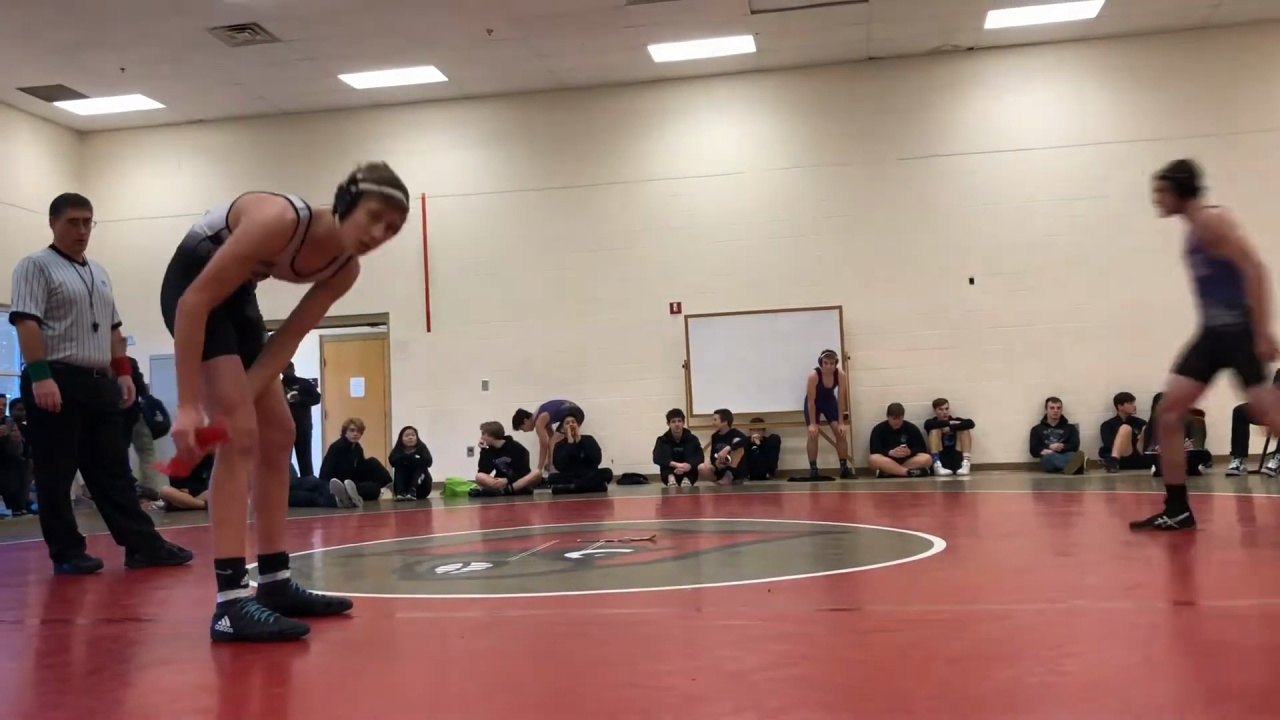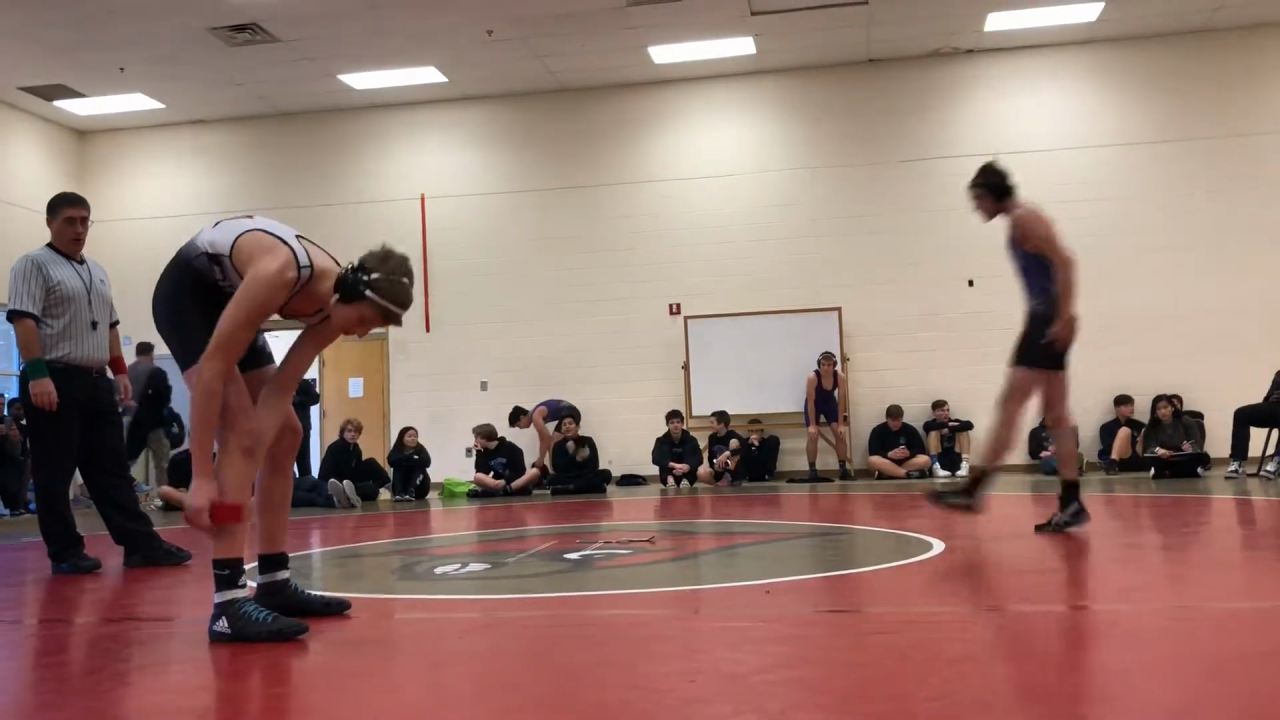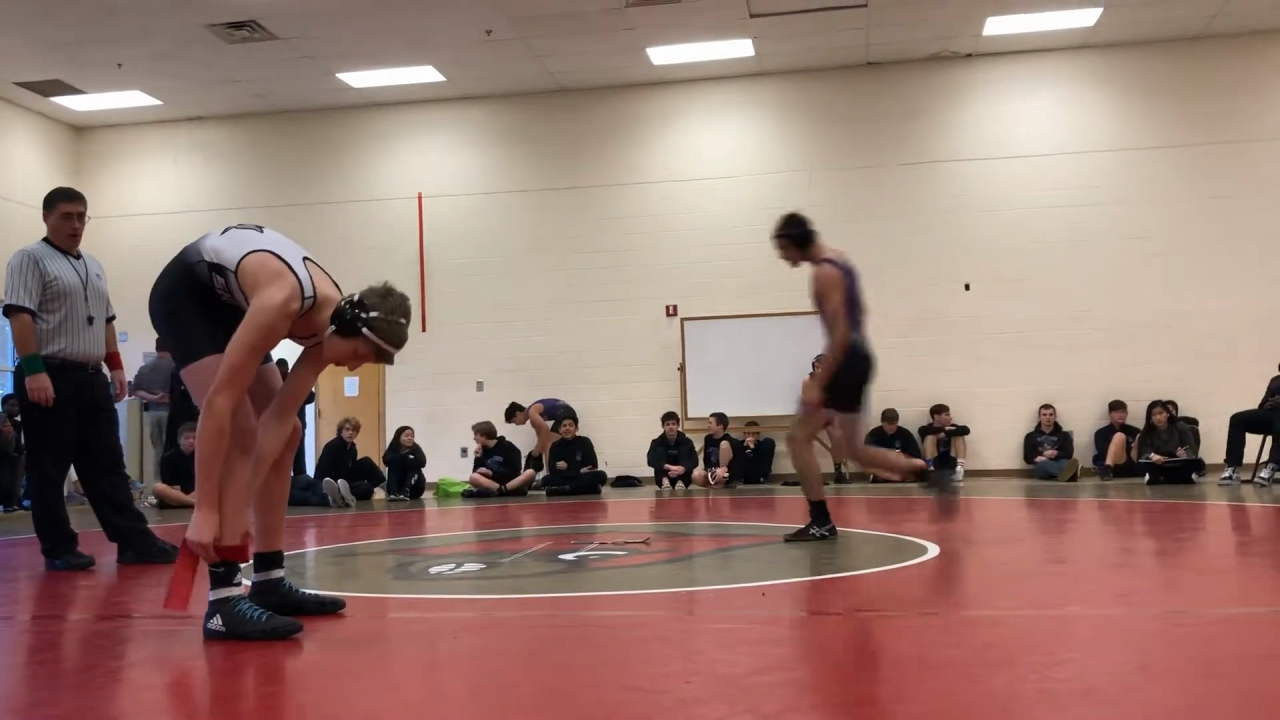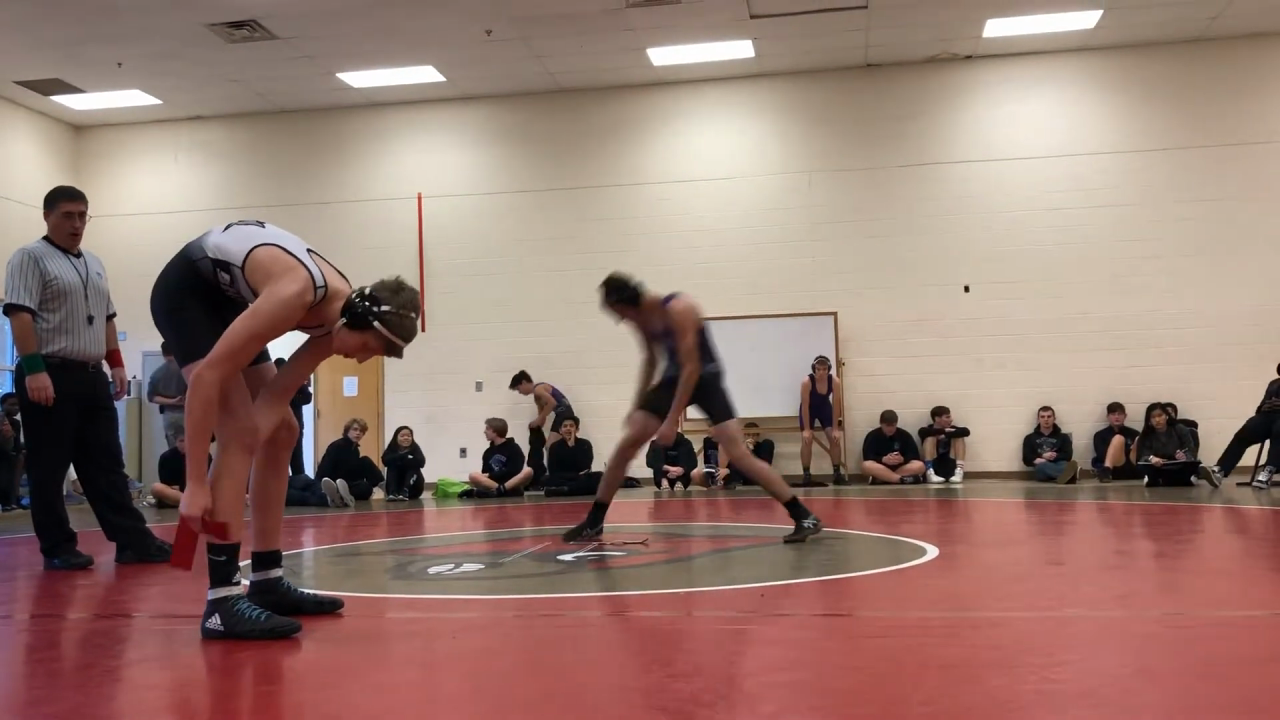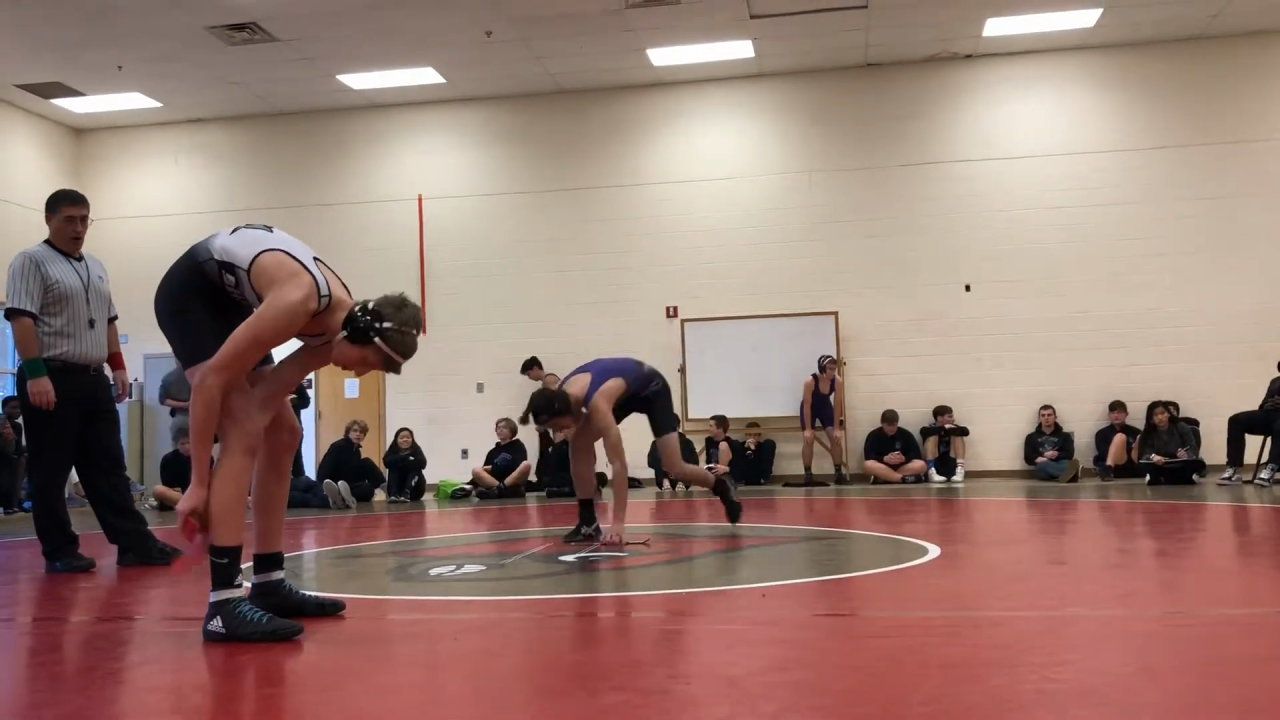
dt=0.4s
person 1, frame 1
left shoulder: (345, 268)
right shoulder: (279, 220)
left elbow: (285, 341)
right elbow: (194, 302)
left wrist: (235, 405)
right wrist: (188, 405)
left hip: (236, 296)
right hip: (193, 290)
left knee: (278, 434)
right knee: (241, 436)
left ankle: (275, 583)
right ankle: (230, 602)
person 1, frame 2
left shoulder: (335, 305)
right shoulder: (281, 274)
left elbow: (280, 389)
right elbow: (214, 365)
left wrist: (241, 484)
right wrist: (202, 476)
left hip: (226, 301)
right hip: (187, 294)
left knee: (285, 434)
right knee: (242, 435)
left ankle: (274, 584)
right ankle: (229, 604)
person 1, frame 3
left shoulder: (331, 322)
right shoulder: (282, 303)
left elbow: (279, 417)
right elbow: (219, 402)
left wrist: (240, 508)
right wrist: (205, 510)
left hip: (226, 301)
right hip: (184, 295)
left knee: (288, 435)
right knee: (241, 433)
left ankle: (269, 583)
right ankle: (224, 602)
person 1, frame 4
left shoulder: (337, 314)
right shoulder: (295, 295)
left elbow: (273, 399)
right elbow: (206, 377)
left wrist: (226, 490)
right wrist: (195, 484)
left hip: (226, 298)
right hip: (185, 293)
left knee: (282, 433)
right knee: (241, 432)
left ankle: (267, 582)
right ankle: (222, 602)
person 1, frame 5
left shoulder: (340, 322)
right shoulder: (299, 303)
left elbow: (262, 401)
right elbow: (210, 380)
left wrist: (214, 485)
right wrist: (199, 484)
left hip: (230, 299)
right hip: (190, 293)
left knee: (283, 434)
right knee: (245, 436)
left ankle: (269, 585)
right ankle: (225, 604)
person 2, frame 1
left shoulder: (99, 272)
right shoulder: (36, 266)
right elbow: (26, 323)
left wrist: (122, 371)
right wrist: (40, 376)
left hip: (99, 383)
right hip: (56, 381)
left knee: (113, 469)
right knee: (56, 474)
left ankle: (143, 545)
right ankle: (67, 553)
person 2, frame 2
left shoulder: (97, 271)
right shoulder: (34, 264)
right elbow: (24, 321)
left wrist: (120, 371)
right wrist: (37, 375)
left hip: (97, 383)
right hip: (54, 381)
left knee: (112, 469)
right knee: (55, 472)
left ankle: (141, 544)
right ankle: (65, 552)
person 2, frame 3
left shoulder: (93, 266)
left wrist: (115, 366)
right wrist: (33, 370)
left hip: (92, 378)
right hip: (49, 376)
left knee: (107, 465)
right knee: (49, 469)
left ankle: (135, 541)
right ankle: (58, 549)
person 2, frame 4
left shoulder: (94, 264)
right shoulder: (31, 257)
right elbow: (20, 315)
left wrist: (116, 364)
right wrist: (34, 369)
left hip: (92, 377)
right hip: (50, 375)
left knee: (107, 464)
right knee: (49, 468)
left ankle: (133, 540)
right ankle: (58, 548)
person 2, frame 5
left shoulder: (96, 267)
right shoulder: (32, 261)
right elbow: (22, 319)
left wrist: (118, 366)
right wrist: (35, 373)
left hip: (94, 380)
right hip: (52, 379)
left knee: (109, 466)
right knee: (51, 471)
left ankle: (135, 543)
right ankle: (60, 551)
person 3, frame 1
left shoulder: (1214, 220)
right shoulder: (1193, 230)
left hip: (1236, 335)
right hip: (1214, 333)
right knee: (1167, 417)
right ankle: (1177, 508)
person 3, frame 2
left shoulder: (1024, 217)
right shoulder: (1023, 220)
left elbow: (1065, 262)
left wrist: (1065, 316)
left hip: (1049, 319)
right hip: (1047, 319)
left knee: (1009, 407)
right knee: (1056, 415)
left ankle: (971, 490)
right ankle: (1070, 503)
person 3, frame 3
left shoulder: (823, 274)
right shoulder: (837, 261)
left elbow: (839, 334)
left wrist: (818, 386)
left hip: (846, 360)
right hip: (856, 358)
left knee: (798, 439)
right knee: (856, 451)
left ankle: (821, 522)
person 3, frame 4
left shoulder: (677, 311)
right shoulder: (639, 316)
left elbow: (692, 368)
left wrist: (673, 420)
right wrist: (639, 402)
left hip: (704, 377)
right hip: (675, 376)
left knee: (739, 456)
right knee: (626, 446)
left ankle: (804, 518)
right ankle: (594, 522)
person 3, frame 5
left shoulder: (597, 403)
right shoulder: (562, 395)
left elbow: (618, 463)
right elbow: (579, 423)
left wrist: (618, 521)
left hip: (653, 391)
right hip: (626, 393)
left knee: (674, 469)
right knee: (578, 444)
left ankle: (722, 486)
right ankle: (587, 522)
